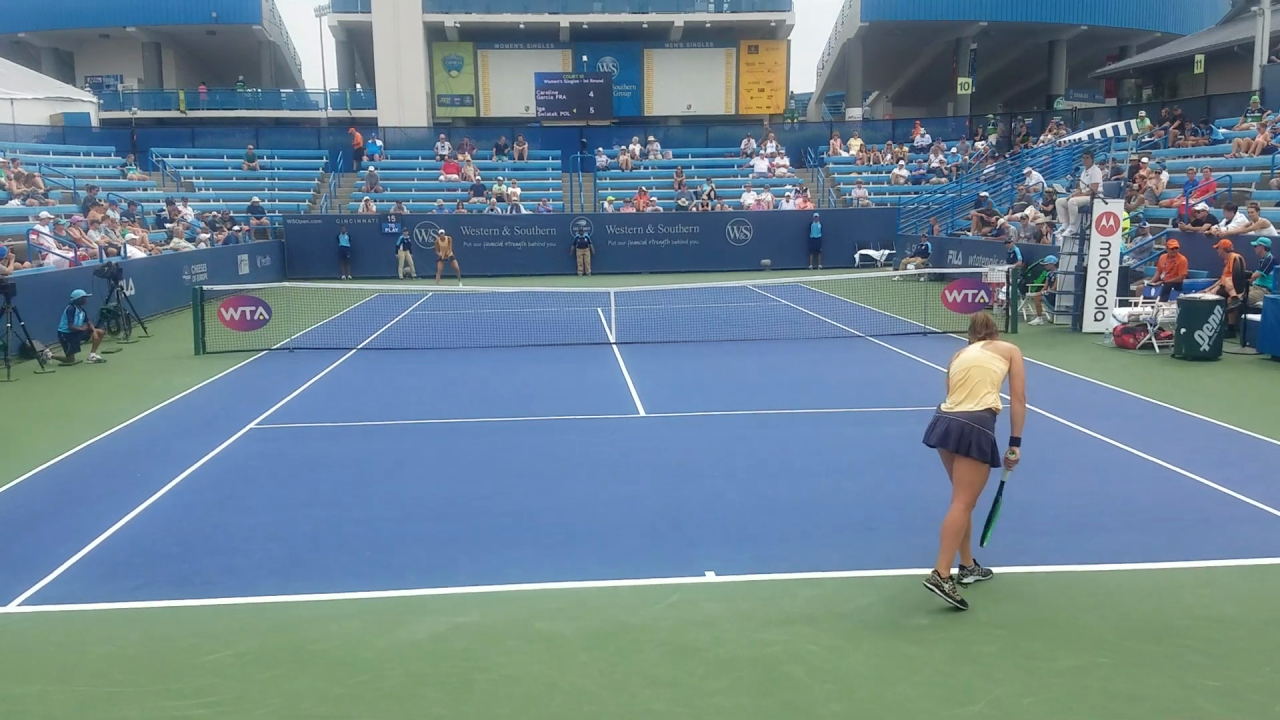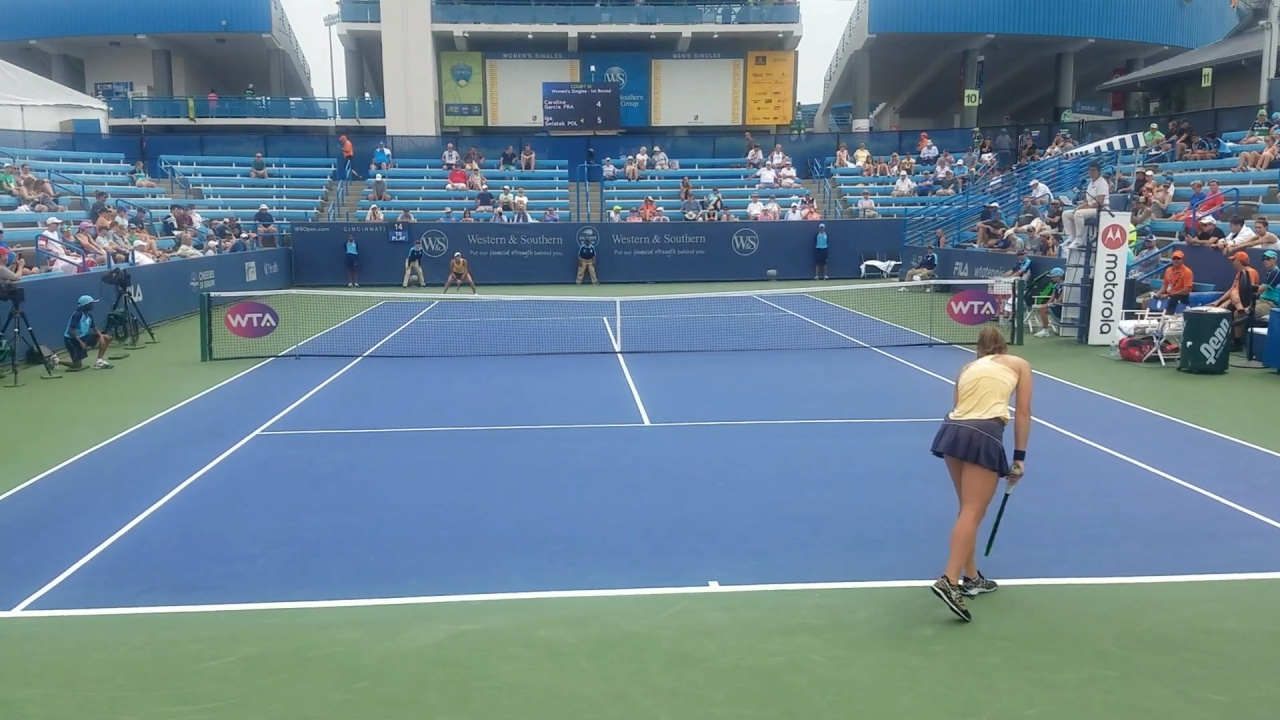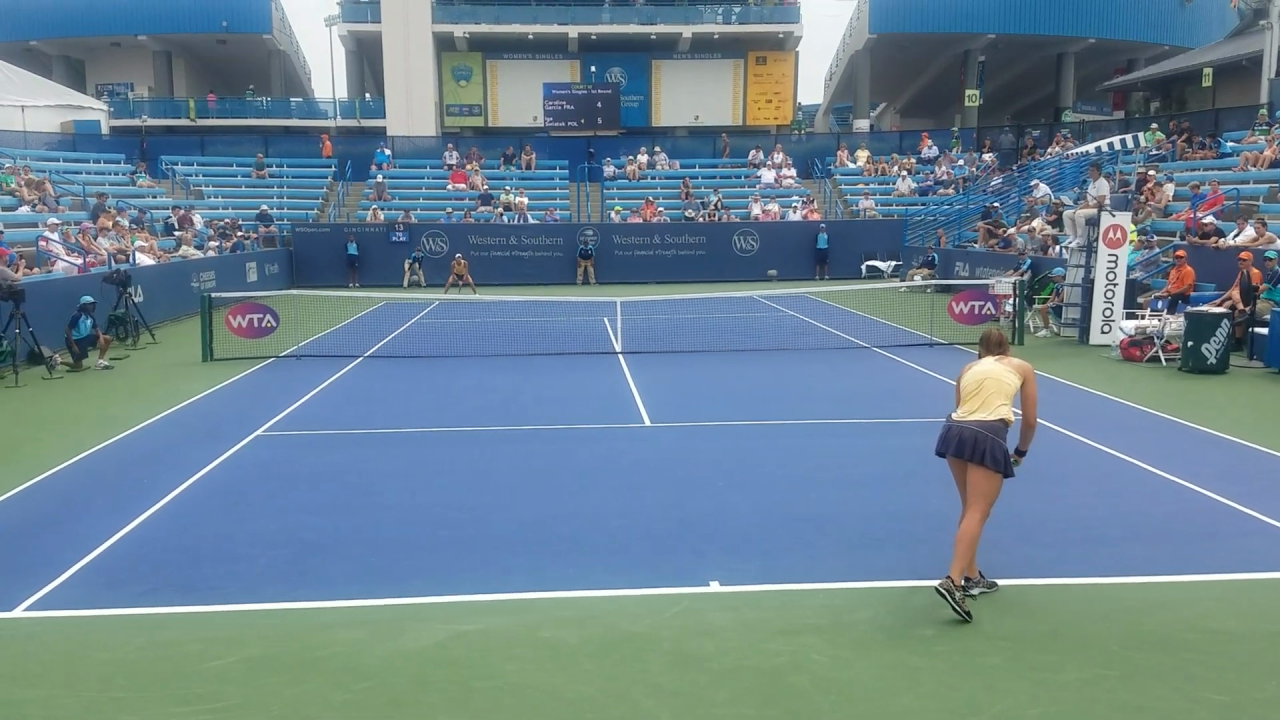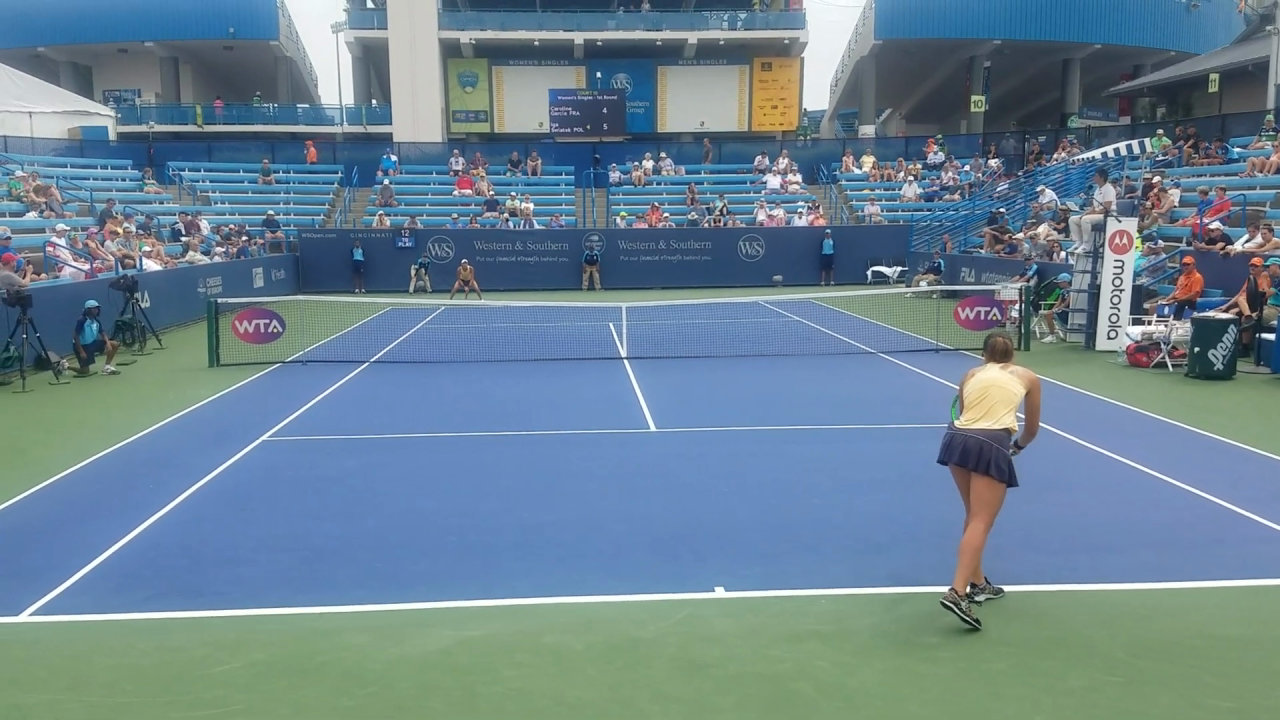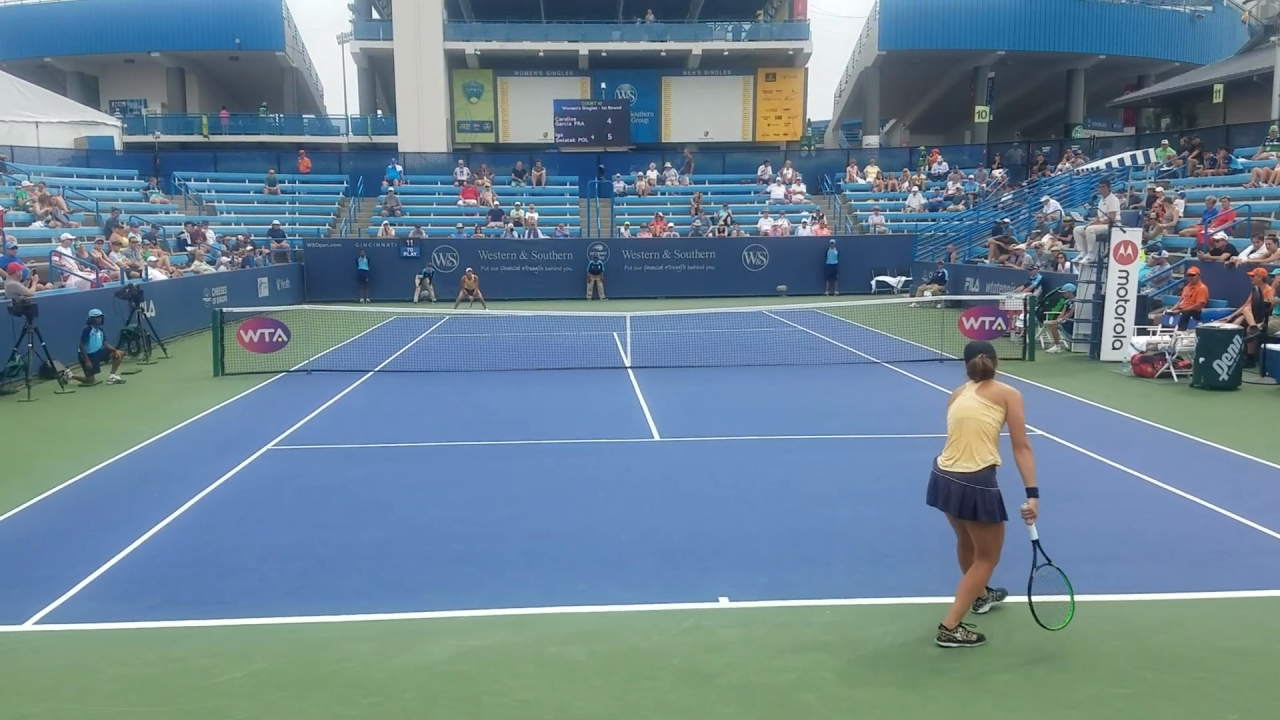
dt=1s
person 1, frame 1
left shoulder: (959, 355)
right shoulder: (1009, 349)
right elbow: (1018, 399)
right wrist: (1015, 443)
left hip: (944, 422)
right hip: (975, 426)
left knee: (963, 499)
right knee: (962, 503)
left ankle: (967, 566)
right ankle: (941, 574)
person 1, frame 2
left shoulder: (968, 368)
right shoulder: (1019, 364)
right elbow: (1023, 412)
right wrist: (1019, 457)
left hip: (951, 430)
right hip: (984, 434)
left knee: (968, 508)
right knee: (972, 512)
left ankle: (970, 578)
right ankle: (949, 581)
person 1, frame 3
left shoulder: (969, 368)
right shoulder: (1022, 367)
right elbow: (1030, 420)
right wrist: (1020, 452)
left hip: (954, 430)
right hip: (987, 436)
left knee: (971, 508)
right knee: (977, 513)
left ankle: (971, 577)
right ankle: (953, 581)
person 1, frame 4
left shoulder: (972, 374)
right shoulder: (1027, 377)
right elbow: (1032, 428)
right wrist: (1017, 446)
left hip: (956, 437)
right hip: (991, 445)
left knee: (973, 516)
right knee: (980, 523)
left ankle: (977, 583)
right ankle: (957, 592)
person 1, frame 5
left shoulder: (957, 395)
right shoulder: (1008, 394)
right elbow: (1021, 446)
right wrist: (1032, 494)
left hip: (942, 477)
right hip: (976, 483)
left knee: (967, 542)
right knee: (987, 557)
left ankle: (980, 595)
right ankle: (950, 627)
